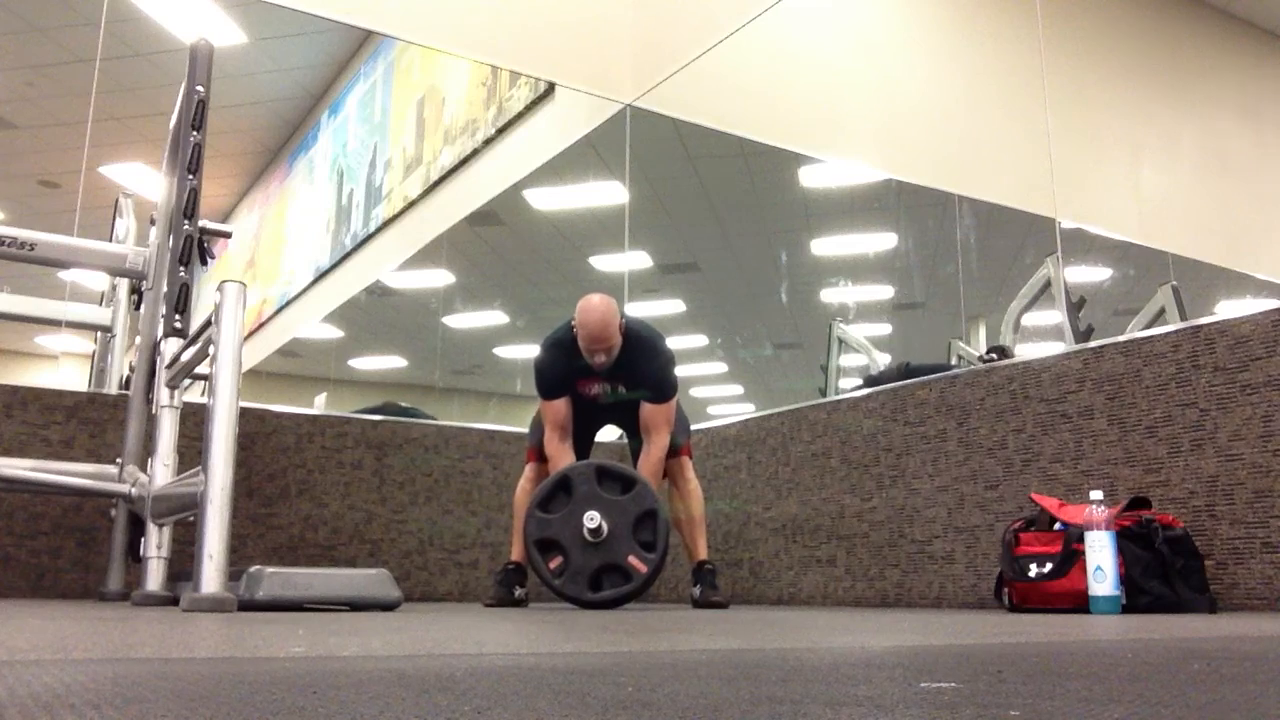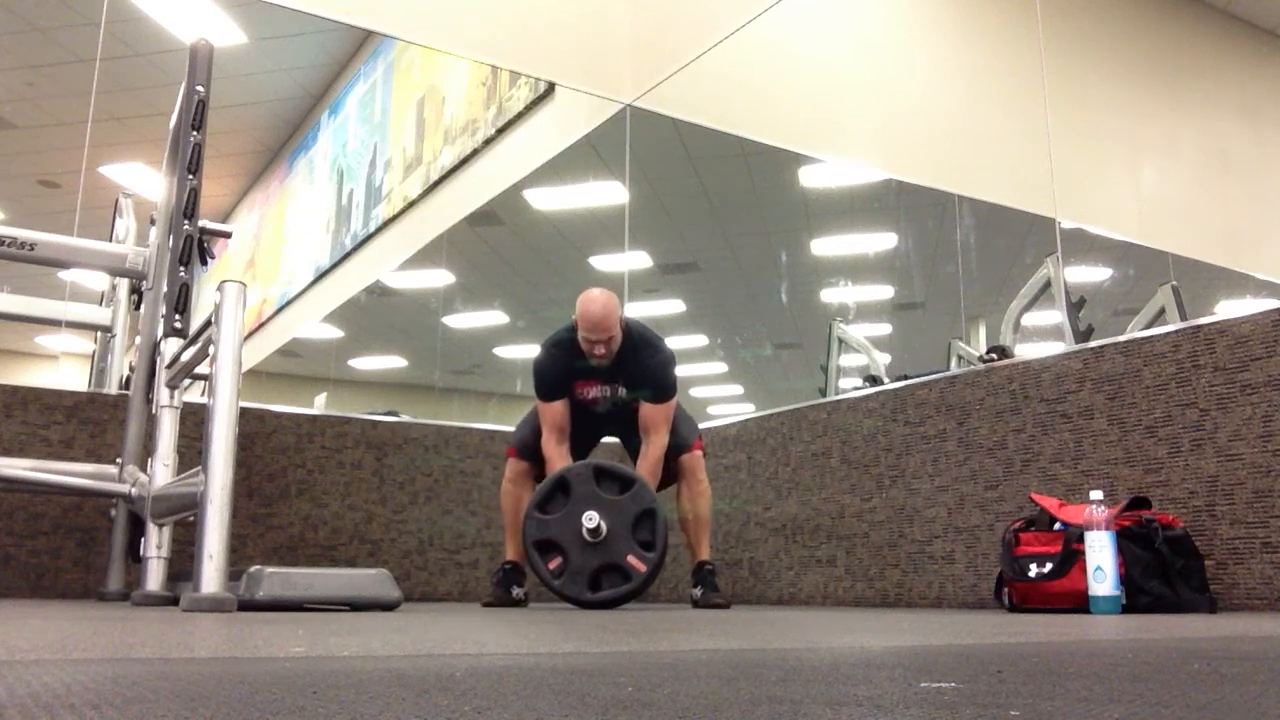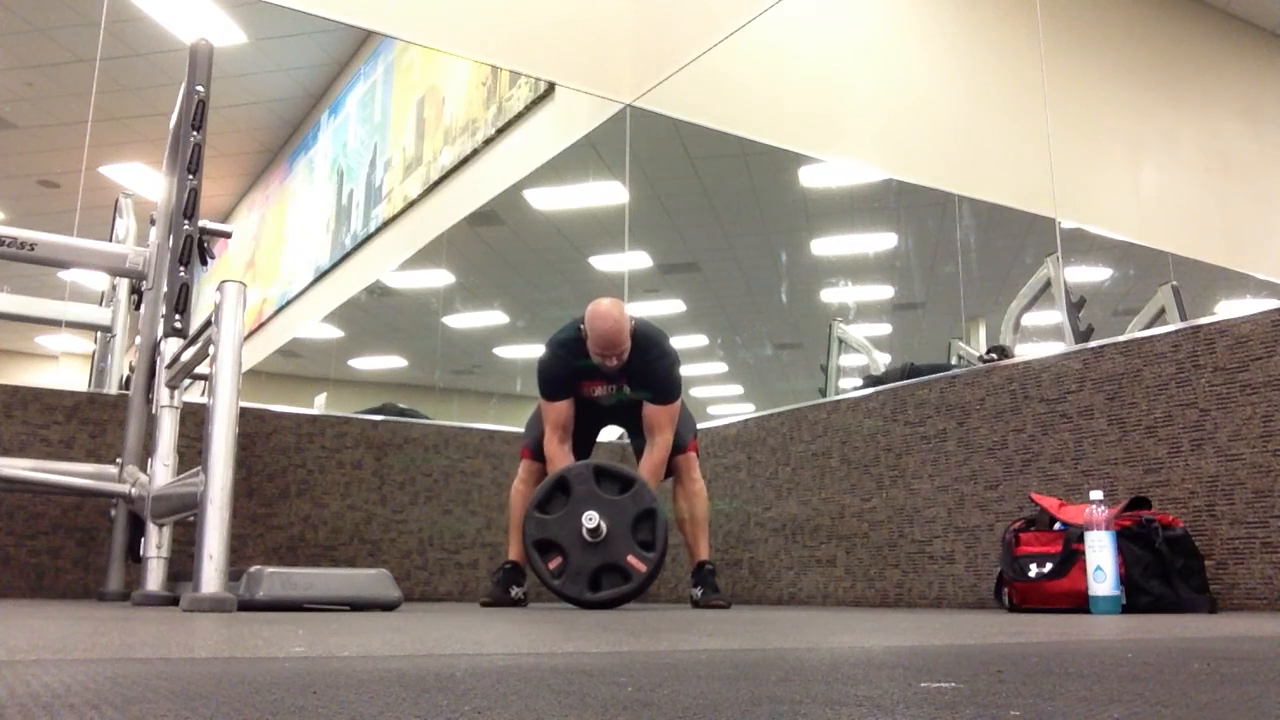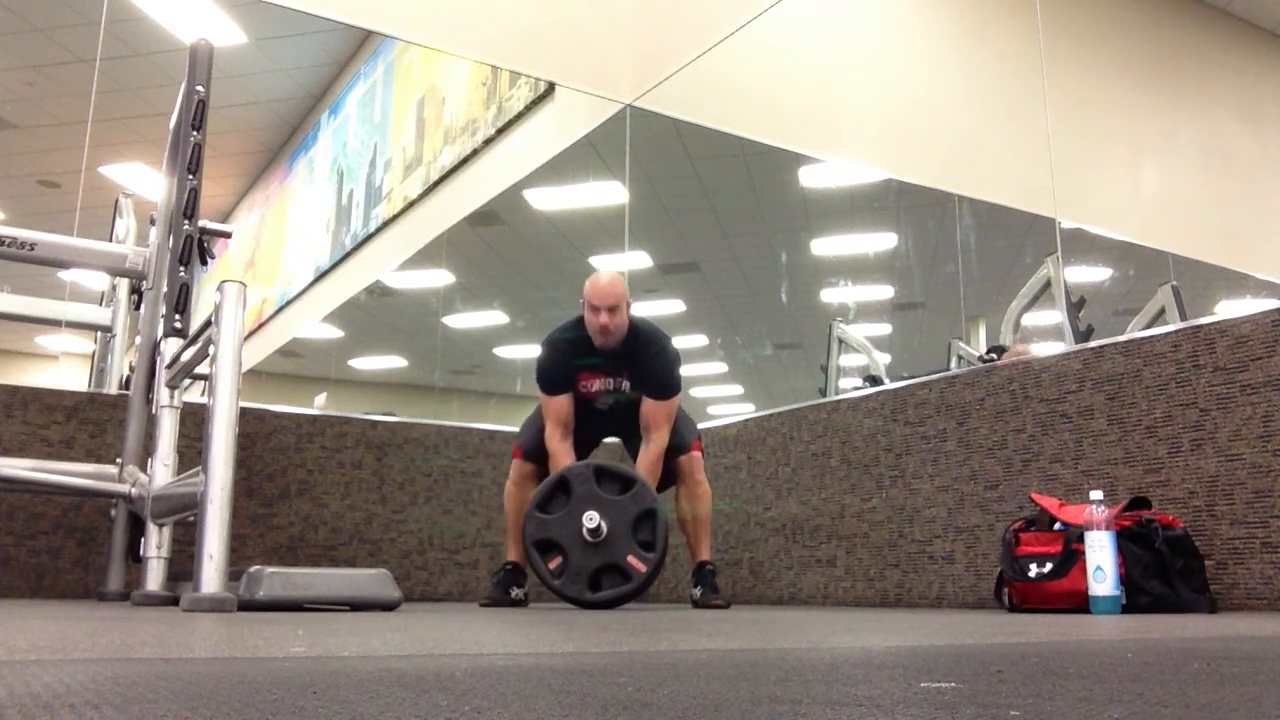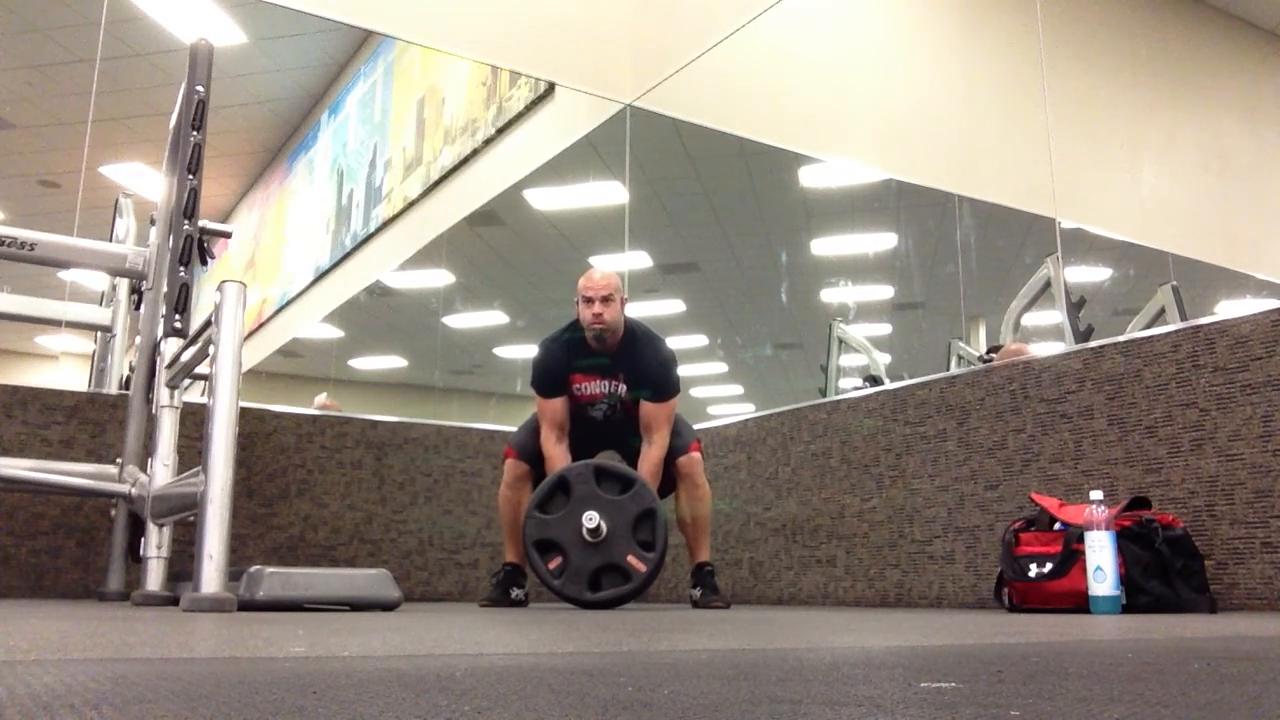
dt=0.7s
person 1, frame 1
left shoulder: (653, 352)
right shoulder: (553, 354)
left elbow: (656, 440)
right elbow: (558, 438)
left hip: (640, 399)
right hip: (577, 401)
left knee: (679, 464)
right knee: (536, 467)
left ankle: (704, 575)
right ankle: (513, 574)
person 1, frame 2
left shoulder: (653, 353)
right shoulder: (553, 356)
left elbow: (654, 439)
right elbow: (555, 440)
left hip: (640, 411)
right hip: (576, 411)
left knee: (692, 461)
right knee: (519, 464)
left ankle: (704, 576)
right ankle: (511, 576)
person 1, frame 3
left shoulder: (658, 352)
right shoulder: (559, 353)
left elbow: (659, 440)
right elbow: (558, 439)
left hip: (644, 401)
right hip: (578, 402)
left knee: (686, 461)
right knee: (531, 465)
left ankle: (703, 577)
right ankle: (511, 575)
person 1, frame 4
left shoulder: (657, 349)
right shoulder: (558, 347)
left elbow: (655, 437)
right elbow: (559, 433)
left hip: (641, 412)
right hip: (579, 411)
left knee: (690, 462)
right knee: (523, 465)
left ankle: (704, 576)
right ankle: (512, 575)
person 1, frame 5
left shoulder: (654, 353)
right shoulder: (554, 352)
left elbow: (654, 439)
right elbow: (554, 436)
left hip: (637, 422)
right hip: (576, 421)
left knee: (690, 463)
right knee: (516, 465)
left ankle: (703, 577)
right ankle: (512, 576)
